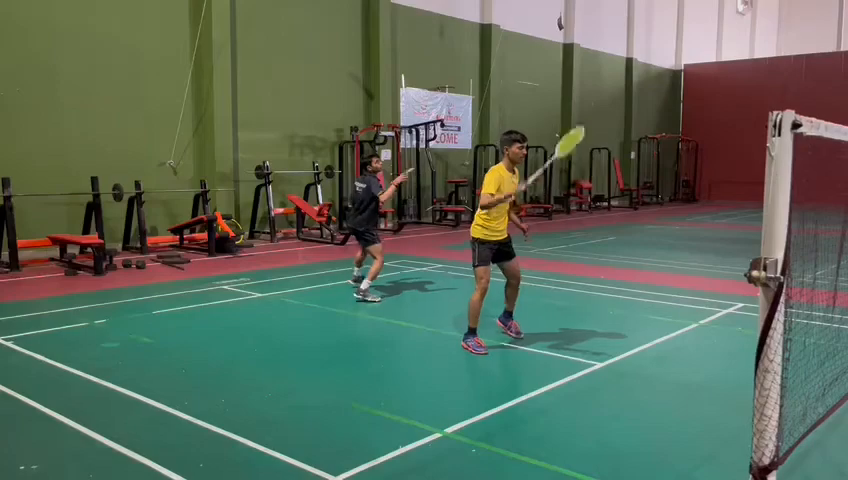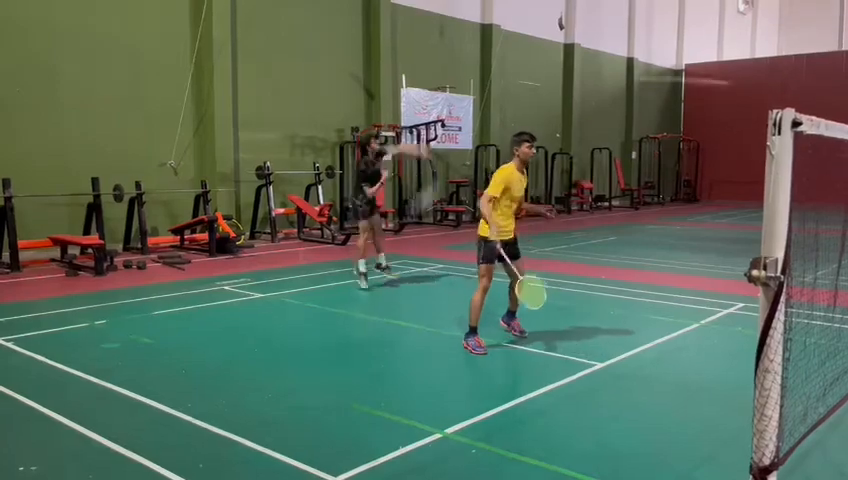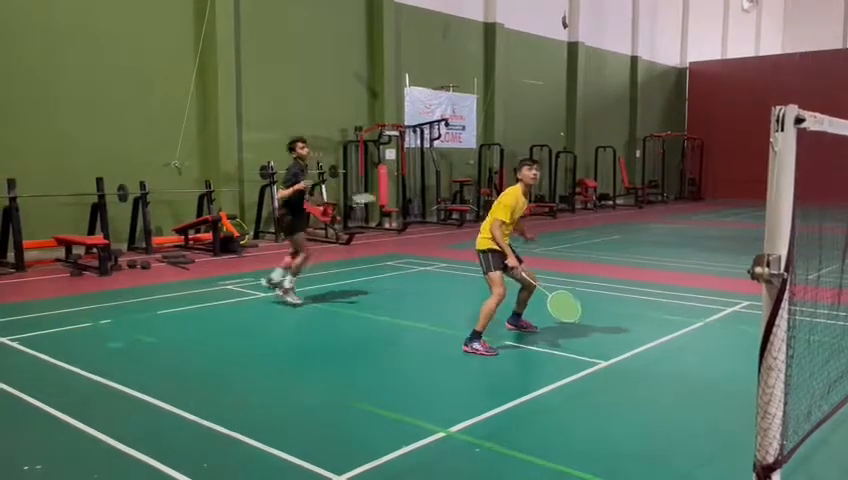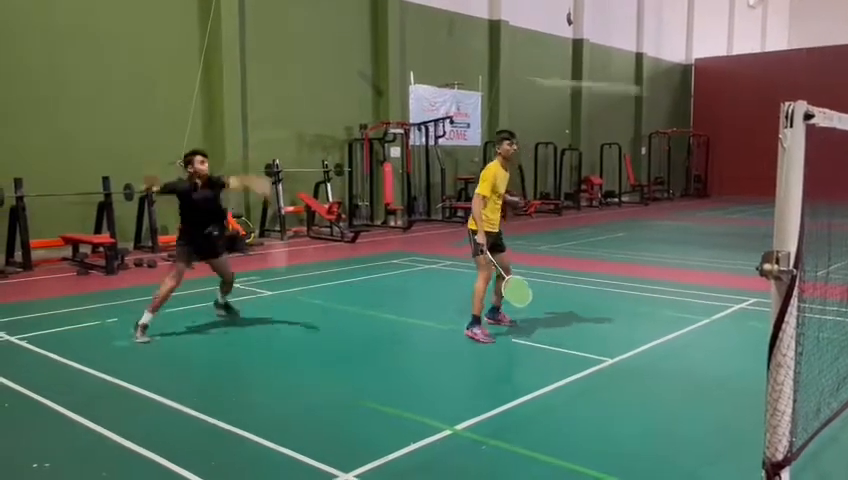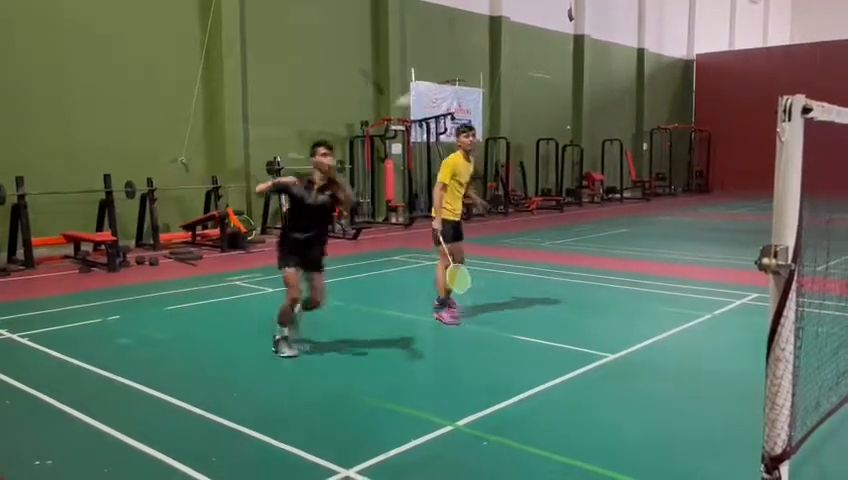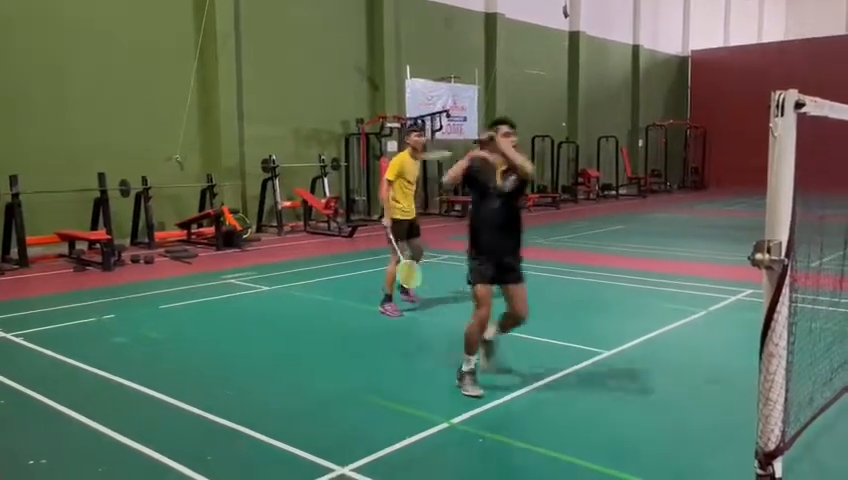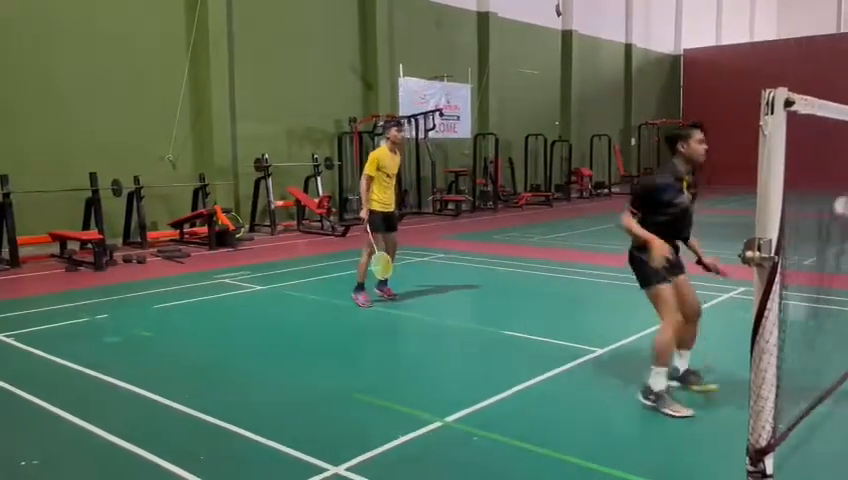
dt=0.7s
person 1, frame 1
left shoulder: (360, 180)
right shoulder: (372, 181)
right elbow: (383, 199)
right wrist: (395, 183)
left hip: (355, 223)
right hip: (365, 226)
left knee: (364, 249)
right knee: (379, 259)
left ankle: (356, 276)
right ankle: (363, 290)
person 1, frame 2
left shoulder: (376, 156)
right shoulder: (364, 167)
left elbow: (396, 149)
right elbow: (370, 194)
left wrist: (419, 150)
right wrist: (382, 182)
left hip: (371, 204)
right hip: (361, 203)
left knee: (378, 234)
right knee: (364, 237)
left ankle: (381, 263)
right ankle: (361, 271)
person 1, frame 3
left shoulder: (302, 168)
right shoulder: (293, 170)
right elbow: (280, 195)
right wrist: (297, 187)
left hip: (296, 215)
right hip: (290, 216)
left knee: (296, 252)
right knee: (304, 253)
left ankle: (274, 279)
right ankle: (287, 286)
person 1, frame 4
left shoulder: (213, 182)
right shoulder: (180, 186)
left elbow: (237, 182)
right elbow: (154, 190)
left wrist: (259, 184)
right wrist: (151, 184)
left hip: (211, 240)
right hip: (188, 241)
left knee: (229, 277)
right knee: (172, 283)
left ankle: (221, 301)
right ankle: (143, 323)
person 1, frame 5
left shoulder: (334, 186)
right shoulder: (296, 183)
left elbow: (349, 201)
right elbow: (259, 190)
left wrist: (334, 177)
right wrist: (278, 181)
left hip: (315, 249)
right hip: (290, 246)
left knee: (316, 301)
right knee: (294, 296)
left ankle: (293, 313)
right ankle: (281, 337)
person 1, frame 6
left shoulder: (520, 171)
right shoulder: (478, 170)
left elbow: (529, 173)
right elbow: (447, 181)
left wrist: (504, 151)
right wrist: (471, 157)
left hip: (510, 254)
right hip: (482, 254)
left knee: (518, 315)
right knee: (482, 315)
left ankle: (488, 337)
right ankle: (467, 371)
person 1, frame 7
left shoulder: (690, 183)
right shoulder: (658, 182)
right elbow: (627, 219)
left wrist: (701, 256)
right wrist: (654, 241)
left hip: (669, 254)
right hip: (648, 256)
left knee: (692, 310)
right knee: (672, 320)
left ankle: (681, 369)
right ankle: (654, 390)
person 2, frame 1
left shoulder: (515, 173)
right shoulder: (495, 173)
right elbow: (484, 203)
left wrist: (518, 223)
right wrist: (509, 194)
left hip: (502, 235)
right hip: (483, 236)
left knee: (515, 277)
right knee: (482, 286)
left ankle: (507, 318)
right ankle: (470, 336)
person 2, frame 2
left shoulder: (523, 175)
right shoulder: (504, 173)
right elbow: (484, 203)
left wrist: (539, 209)
right wrist: (493, 229)
left hip: (509, 235)
right hip: (489, 236)
left knee: (518, 278)
right knee: (484, 284)
left ankle: (509, 317)
right ankle: (471, 335)
person 2, frame 3
left shoulder: (524, 197)
right shoulder: (511, 195)
right elbow: (495, 228)
left wrist: (524, 234)
right wrist: (510, 256)
left hip: (503, 246)
right hip: (488, 246)
left knee: (530, 281)
right knee: (499, 293)
left ankle: (515, 319)
right ankle: (473, 340)
person 2, frame 4
left shoulder: (505, 170)
right shoulder: (491, 171)
right elbow: (476, 203)
left wrist: (509, 199)
right wrist: (480, 232)
left hip: (494, 229)
right hip: (481, 229)
left knee: (505, 270)
right knee: (485, 274)
left ankle: (495, 312)
right ankle: (474, 325)
person 2, frame 5
left shoulder: (471, 162)
right shoulder: (451, 161)
right elbow: (438, 190)
left wrist: (476, 199)
right wrist: (437, 218)
left hip: (456, 217)
right hip: (444, 217)
left knee: (459, 259)
right knee: (445, 261)
left ankle: (445, 297)
right ankle: (442, 308)
person 2, frame 6
left shoulder: (417, 161)
right shoulder: (399, 160)
right elbow: (385, 187)
left wrist: (415, 206)
right wrist: (387, 216)
left hip: (411, 215)
right hip: (396, 216)
left knee: (418, 252)
right knee: (396, 259)
left ankle: (404, 287)
right ankle: (386, 301)
person 2, frame 7
left shoulder: (397, 155)
right shoulder: (376, 154)
right elbow: (364, 181)
left wrist: (396, 207)
right wrist: (364, 208)
left hip: (389, 208)
right hip: (375, 208)
left knee: (392, 247)
right knee: (370, 248)
left ankle: (382, 284)
right ankle: (359, 289)
